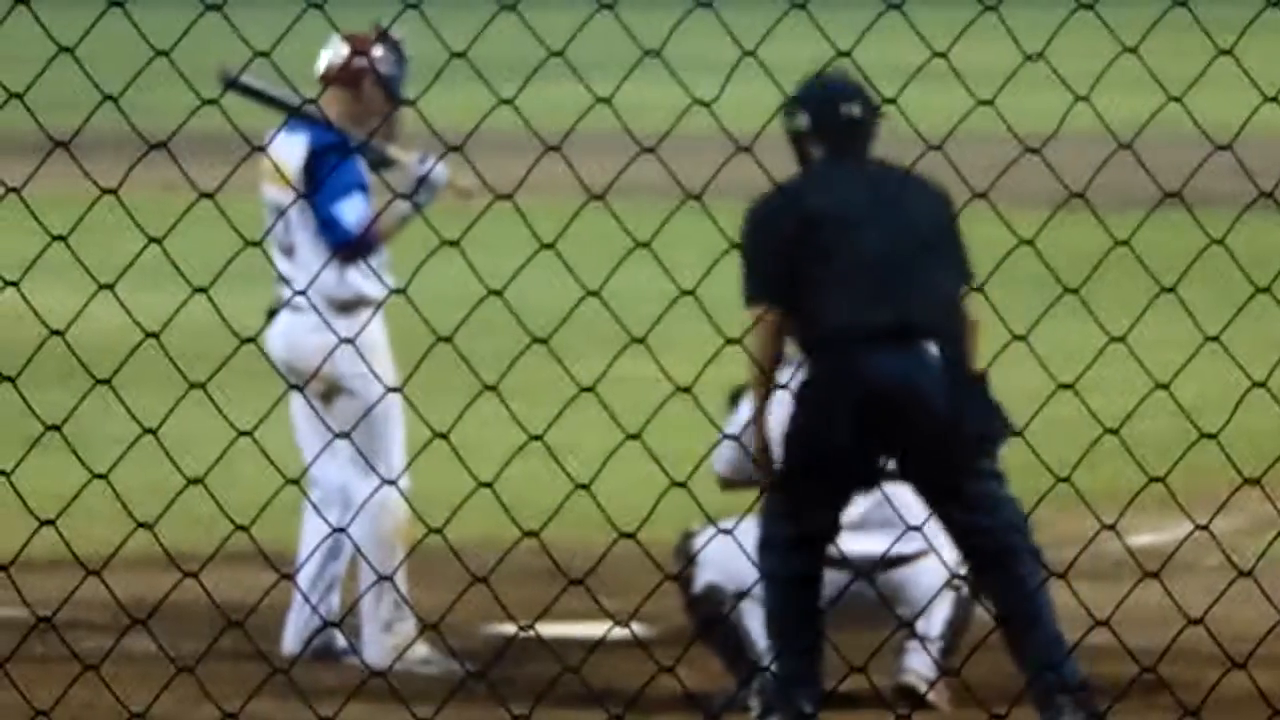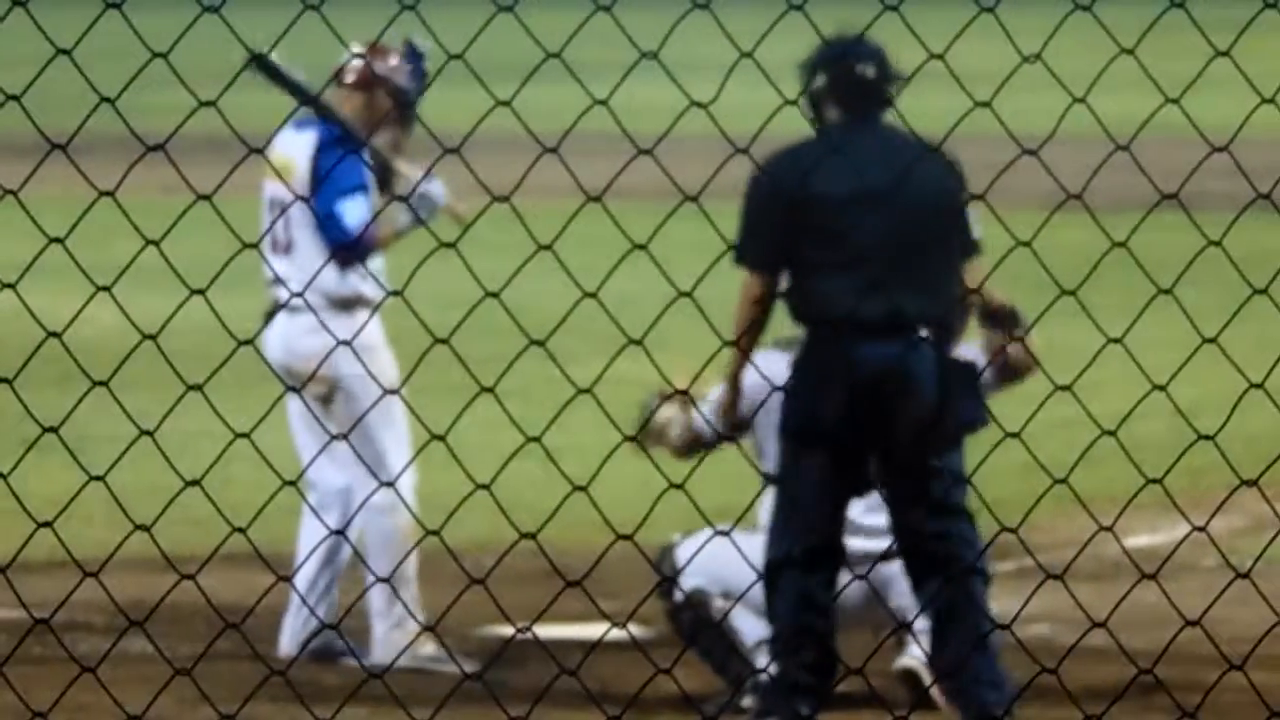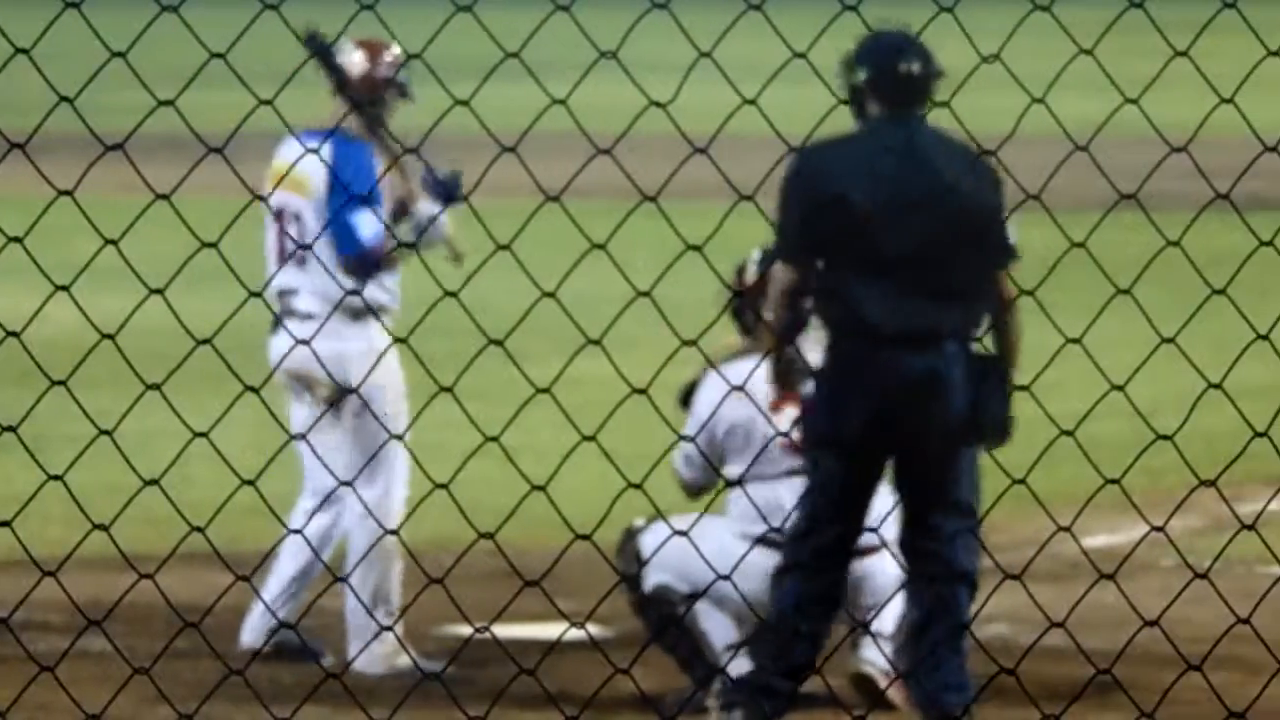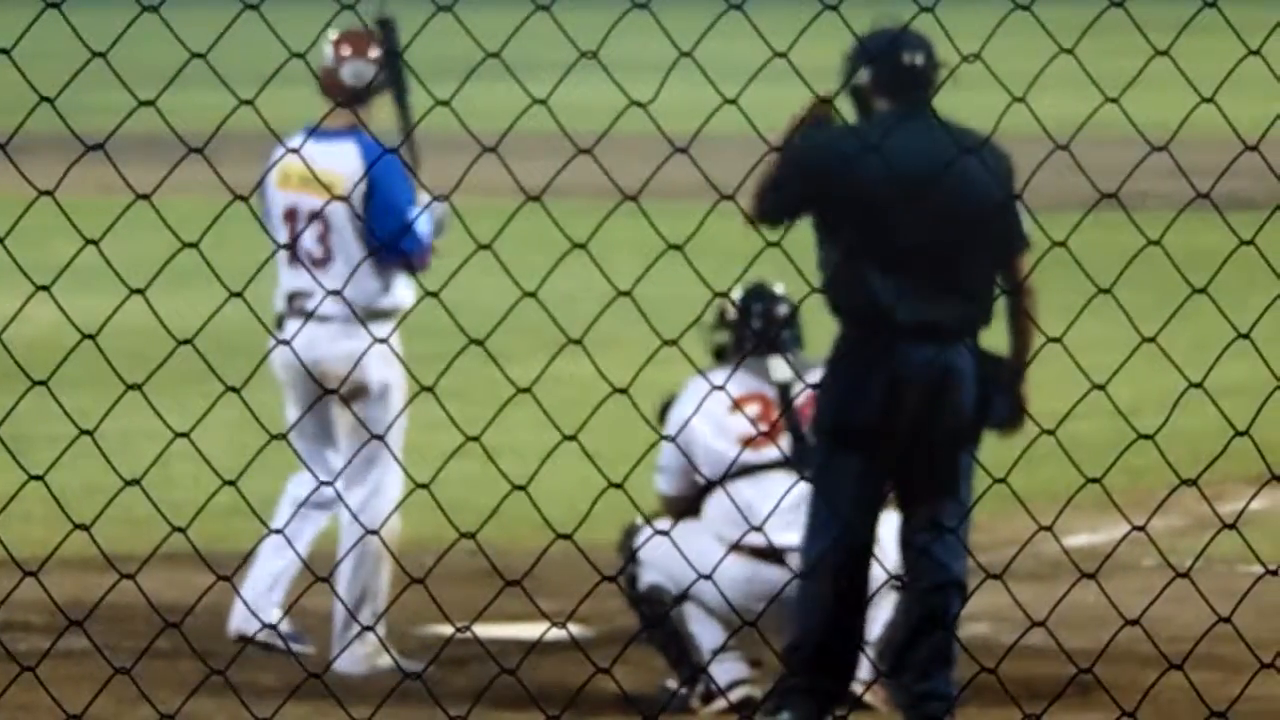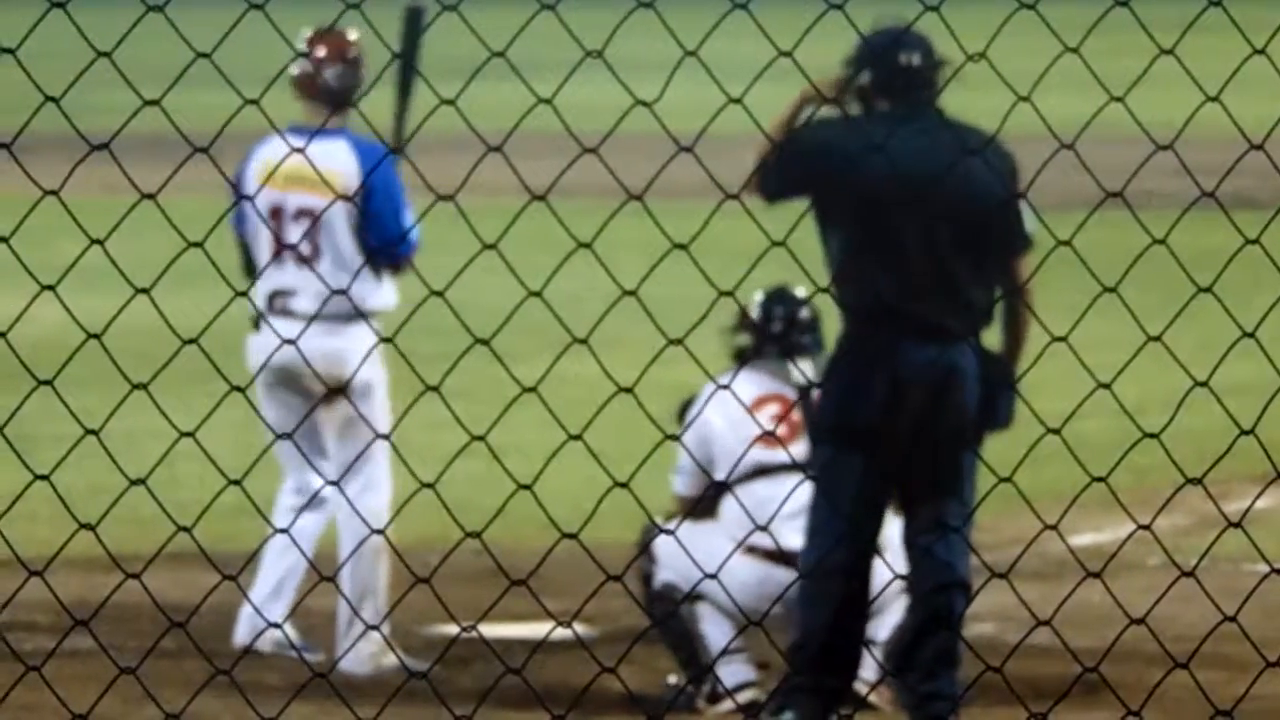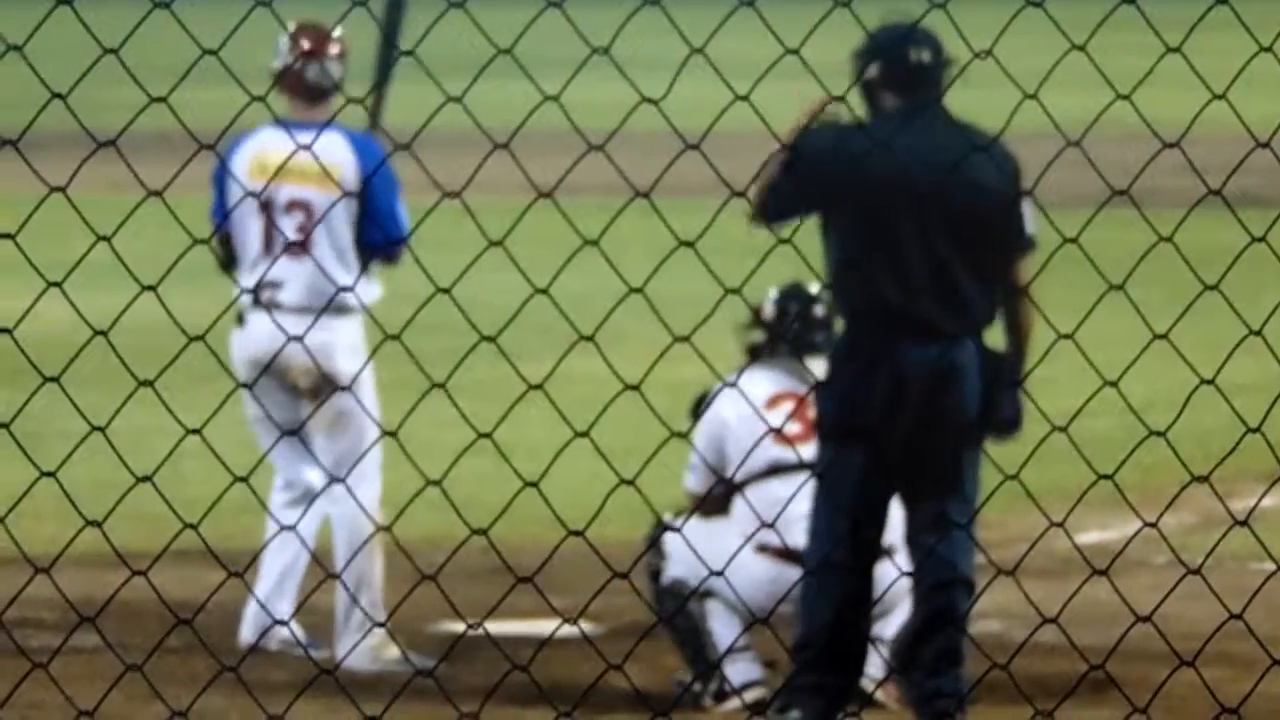
dt=0.4s
person 1, frame 1
left shoulder: (780, 208)
right shoulder: (926, 194)
left elbow: (769, 326)
right elbow: (962, 305)
left wrist: (760, 430)
right wrist: (963, 393)
left hip: (844, 380)
right hip: (934, 373)
left knee: (792, 537)
right knee: (994, 536)
person 1, frame 2
left shoulder: (787, 172)
right shoulder: (937, 168)
left elbow: (758, 290)
right elbow: (963, 283)
left wrist: (731, 379)
left hip: (833, 367)
right hip: (921, 363)
left knee: (803, 541)
right knee: (944, 540)
person 1, frame 3
left shoulder: (822, 165)
right shoulder: (971, 169)
left elbow: (788, 280)
right elbow: (1001, 293)
left wrist: (777, 359)
right wrist: (1001, 387)
left hip: (858, 371)
right hip: (945, 371)
left knee: (817, 540)
right knee: (944, 540)
person 1, frame 4
left shoulder: (832, 150)
right shoulder: (984, 158)
left elbow: (761, 209)
right elbow: (1018, 279)
left wrist: (794, 137)
right wrist: (1014, 375)
left hip: (870, 362)
right hip: (954, 365)
left knee: (837, 536)
right knee: (938, 534)
person 1, frame 5
left shoulder: (839, 144)
right shoulder: (988, 157)
left elbow: (760, 176)
right elbow: (1016, 281)
left wrist: (806, 102)
right wrist: (1005, 373)
left hip: (872, 361)
right hip: (956, 364)
left knee: (840, 534)
right knee: (942, 534)
person 1, frame 6
left shoulder: (837, 149)
right shoulder: (990, 159)
left elbow: (762, 209)
right elbow: (1014, 285)
left wrist: (803, 134)
right wrist: (1012, 379)
left hip: (871, 361)
right hip: (957, 364)
left knee: (842, 533)
right knee: (944, 533)
person 2, frame 1
left shoulder: (288, 138)
right shoulder: (329, 151)
left elbow: (375, 141)
right elbow: (356, 241)
left wrist: (387, 64)
right wrist: (415, 196)
left hip: (298, 328)
right hip: (341, 331)
left knee: (333, 485)
right knee: (379, 484)
left ankle: (311, 628)
right ankle: (389, 638)
person 2, frame 2
left shoulder: (293, 136)
right shoulder: (336, 147)
left elbow: (362, 181)
right elbow: (355, 241)
left wrist: (393, 125)
right wrist: (416, 210)
left hip: (292, 329)
right hip: (340, 331)
left knee: (331, 485)
right knee: (387, 481)
left ankle: (307, 629)
right ankle: (401, 636)
person 2, frame 3
left shoulder: (291, 151)
right shoulder: (353, 156)
right elbow: (361, 253)
left wrist: (408, 206)
right wrist: (420, 228)
left hip: (293, 337)
right hip: (350, 340)
left knee: (329, 487)
right knee: (378, 492)
left ankle: (270, 621)
right ankle: (377, 643)
person 2, frame 4
left shoulder: (282, 157)
right shoulder: (374, 159)
left elbow: (287, 244)
right elbow: (413, 252)
right wrist: (430, 216)
left hip: (294, 336)
right hip: (360, 341)
left knee: (315, 478)
right knee: (371, 493)
left ankle: (258, 611)
right ankle: (360, 644)
person 2, frame 5
left shoulder: (259, 157)
right shoulder: (366, 159)
left elbow: (250, 259)
right elbow: (398, 253)
right wrist: (362, 233)
left hip: (272, 339)
right hip: (342, 341)
left knee: (305, 482)
right knee: (362, 490)
left ankle: (261, 623)
right ankle: (364, 645)
person 2, frame 6
left shoulder: (240, 150)
right shoulder: (360, 152)
left elbow: (227, 253)
right elbow: (390, 246)
left hip: (258, 331)
right hip: (330, 333)
left knee: (295, 478)
right knee: (353, 484)
left ankle: (268, 620)
right ankle: (365, 639)
person 3, frame 1
left shoulder: (775, 384)
left elbow: (730, 473)
right hip: (904, 581)
left knee: (700, 552)
right knee: (958, 545)
right ankle: (924, 668)
person 3, frame 2
left shoulder: (767, 369)
left elbow: (683, 438)
right elbow: (1016, 359)
right hip: (899, 582)
left knee: (681, 563)
left ankle: (765, 675)
right ankle: (921, 654)
person 3, frame 3
left shoulder: (726, 381)
left elbow: (692, 482)
left hip: (766, 571)
right hip: (865, 573)
left knee: (643, 549)
right knee: (903, 542)
left ankle: (733, 676)
right ankle: (879, 659)
person 3, frame 4
left shoulder: (700, 393)
left elbow: (675, 508)
left hip: (748, 577)
left knee: (646, 546)
right knee: (895, 534)
left ankle: (723, 681)
right ankle: (859, 672)
person 3, frame 5
left shoulder: (719, 395)
left elbow: (689, 508)
left hip: (762, 579)
left knee: (663, 546)
right knee: (902, 536)
left ankle: (729, 682)
right ankle: (868, 672)
person 3, frame 6
left shoulder: (734, 392)
left elbow: (702, 504)
left hip: (773, 576)
right hip: (873, 581)
left knee: (671, 543)
left ankle: (736, 680)
right ankle: (874, 671)
